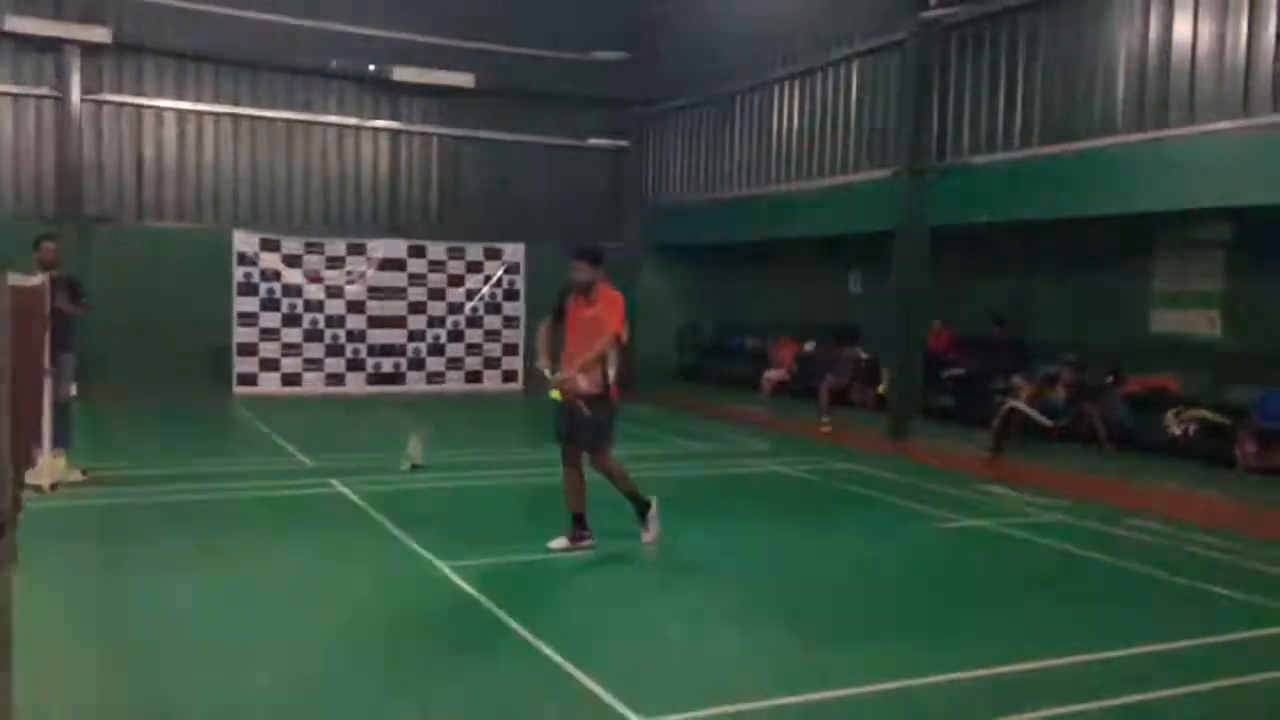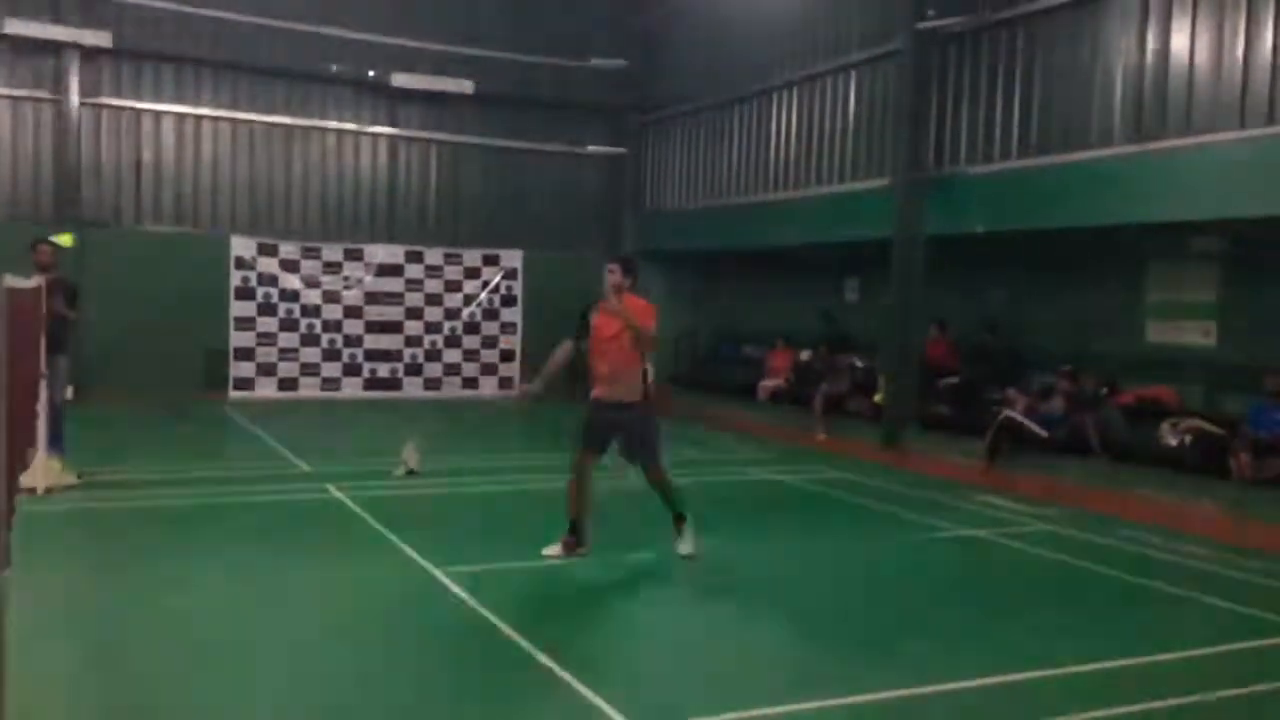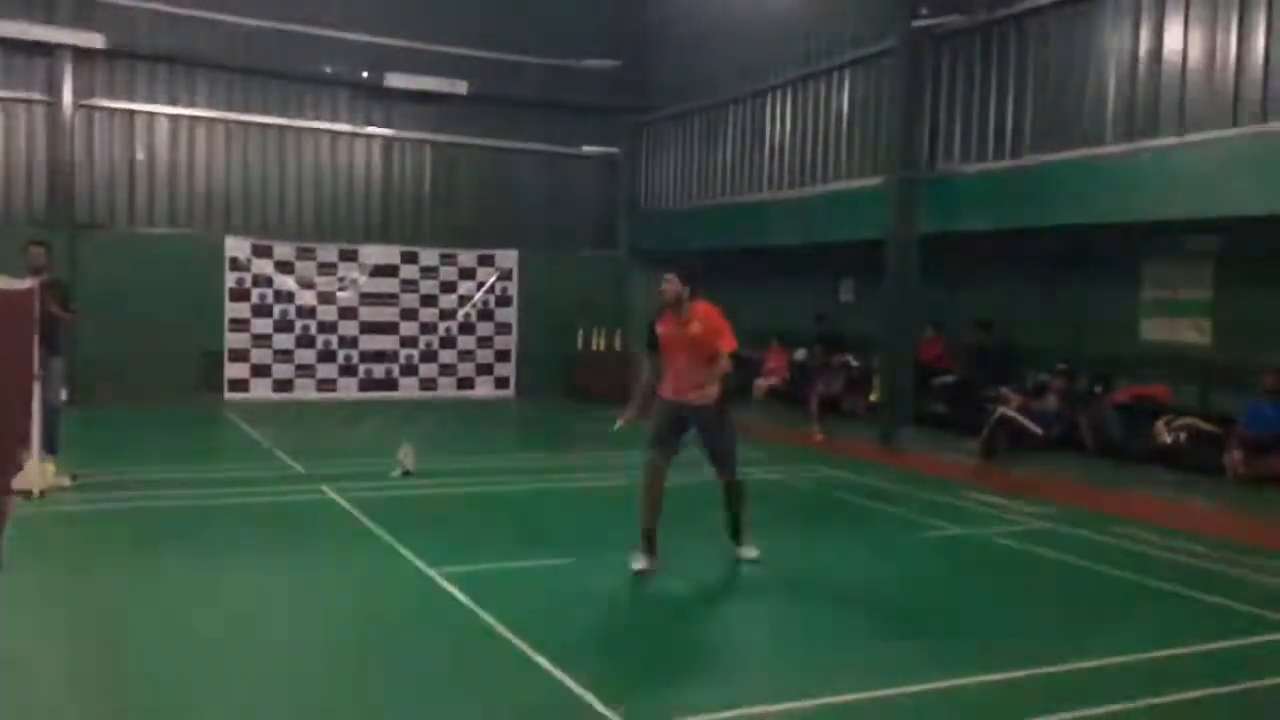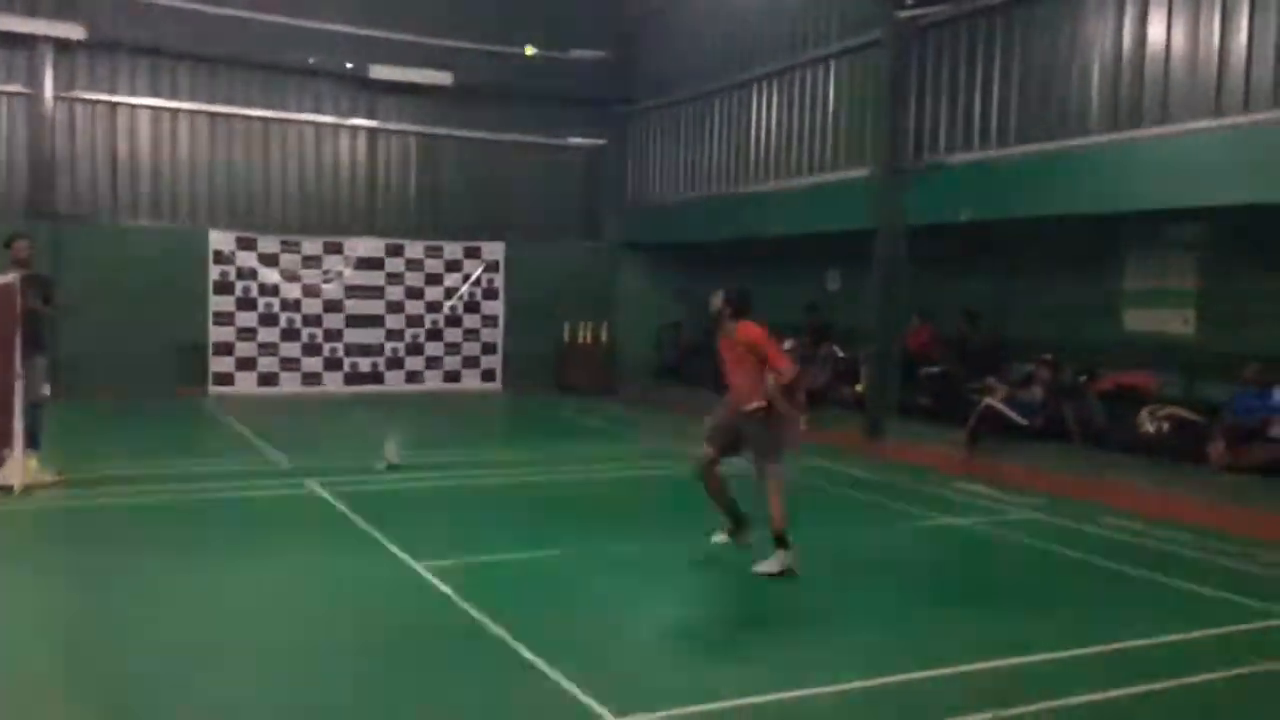
dt=0.5s
person 1, frame 1
left shoulder: (612, 300)
right shoulder: (570, 297)
left elbow: (606, 343)
right elbow: (548, 324)
left wrist: (571, 371)
right wrist: (543, 356)
left hip: (596, 392)
right hip: (569, 390)
left knee: (599, 459)
right knee: (570, 457)
left ankle: (644, 506)
right ankle: (580, 530)
person 1, frame 2
left shoulder: (641, 308)
right shoulder: (593, 311)
left elbow: (649, 336)
right elbow: (567, 347)
left wrist: (619, 311)
right wrist: (539, 381)
left hip: (634, 401)
right hip: (600, 399)
left knee: (651, 468)
right knee: (581, 466)
left ankle: (681, 522)
right ankle: (575, 538)
person 1, frame 3
left shoulder: (710, 316)
right shoulder: (660, 321)
left elbow: (725, 362)
right elbow: (651, 364)
left wrist: (705, 380)
right wrist: (635, 405)
left hip: (708, 403)
right hip: (670, 401)
left knee: (728, 473)
right knee: (654, 468)
left ankle: (737, 538)
right ankle: (648, 549)
person 1, frame 4
left shoulder: (752, 334)
right shoulder: (726, 336)
left elbow: (788, 371)
right wrist: (721, 411)
left hip: (763, 412)
right hip: (739, 412)
left knee: (768, 474)
right knee: (704, 463)
left ankle: (782, 551)
right ankle: (738, 524)
person 2, frame 1
left shoulder: (69, 283)
left elbow: (80, 312)
left wrist: (65, 306)
left hip: (62, 347)
left knee: (61, 398)
left ankle: (60, 448)
person 2, frame 2
left shoulder: (65, 287)
left elbow: (75, 316)
left wrist: (62, 311)
left hip: (57, 351)
left knee: (56, 402)
left ankle: (55, 452)
person 2, frame 3
left shoulder: (58, 287)
left elbow: (69, 317)
left wrist: (54, 311)
left hip: (51, 352)
left knee: (51, 404)
left ankle: (50, 455)
person 2, frame 4
left shoulder: (41, 282)
left elbow: (50, 312)
left wrist: (36, 306)
left hip: (34, 348)
left knee: (33, 401)
left ankle: (32, 452)
